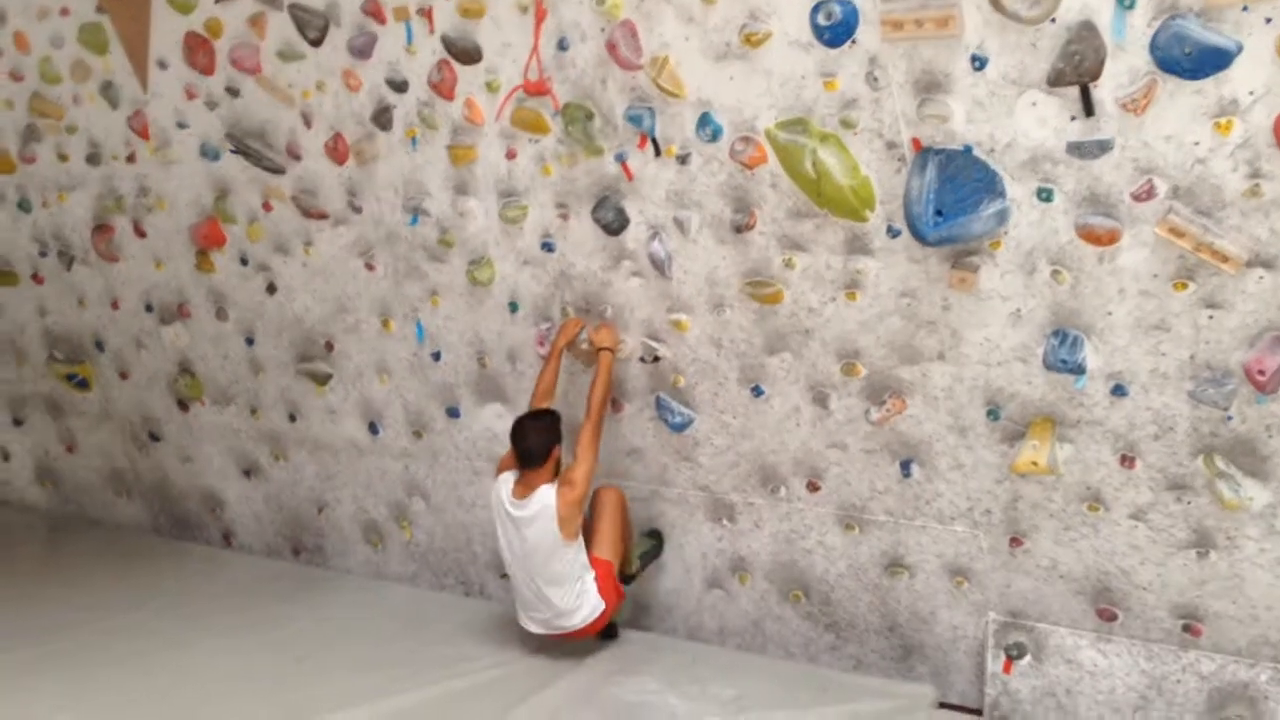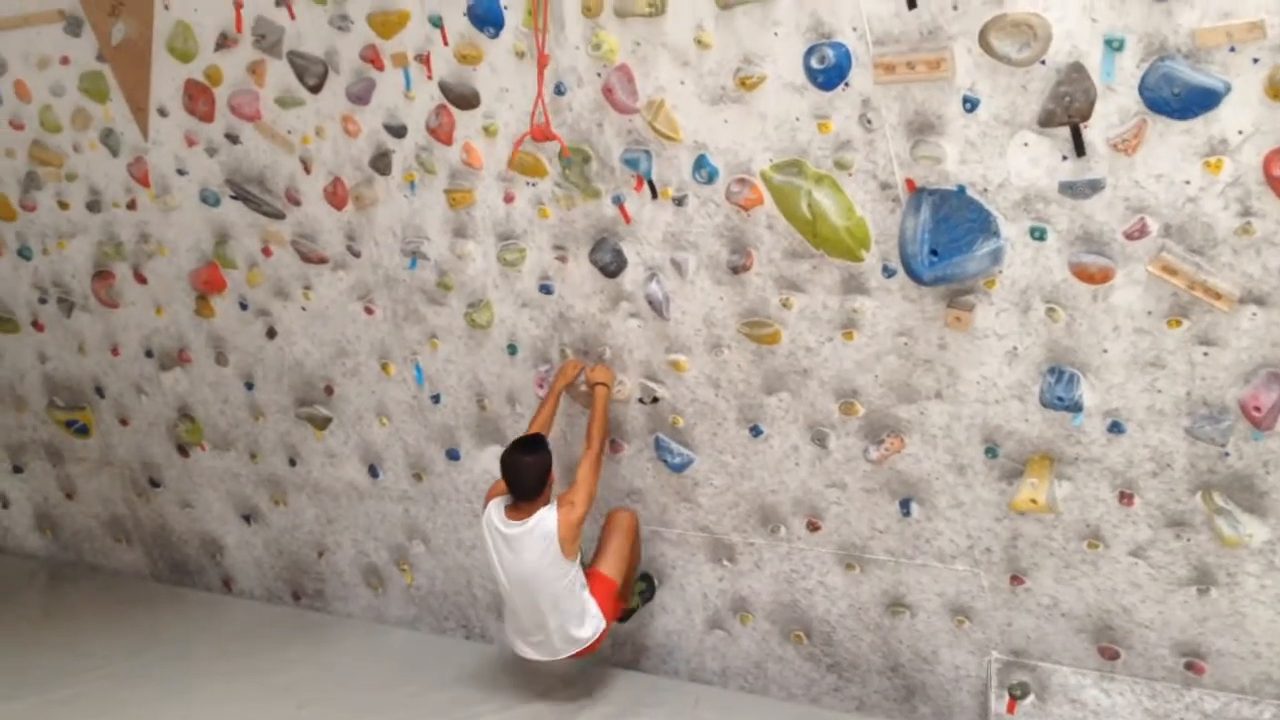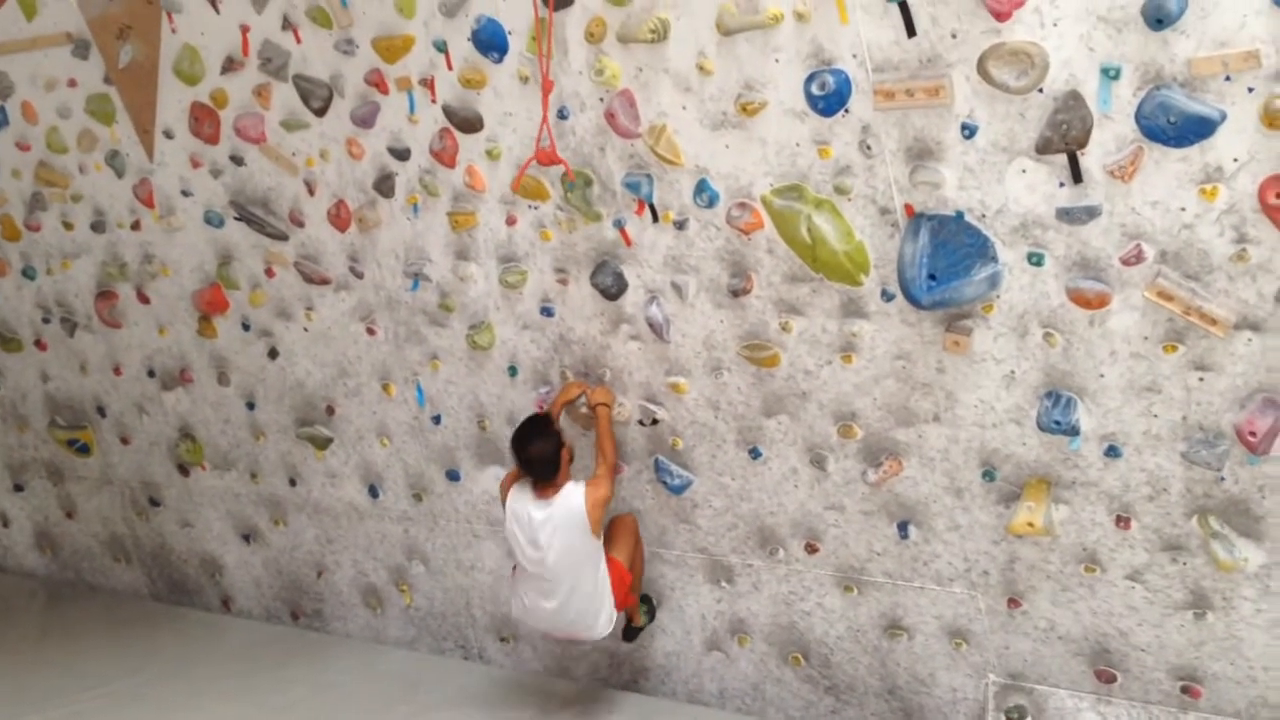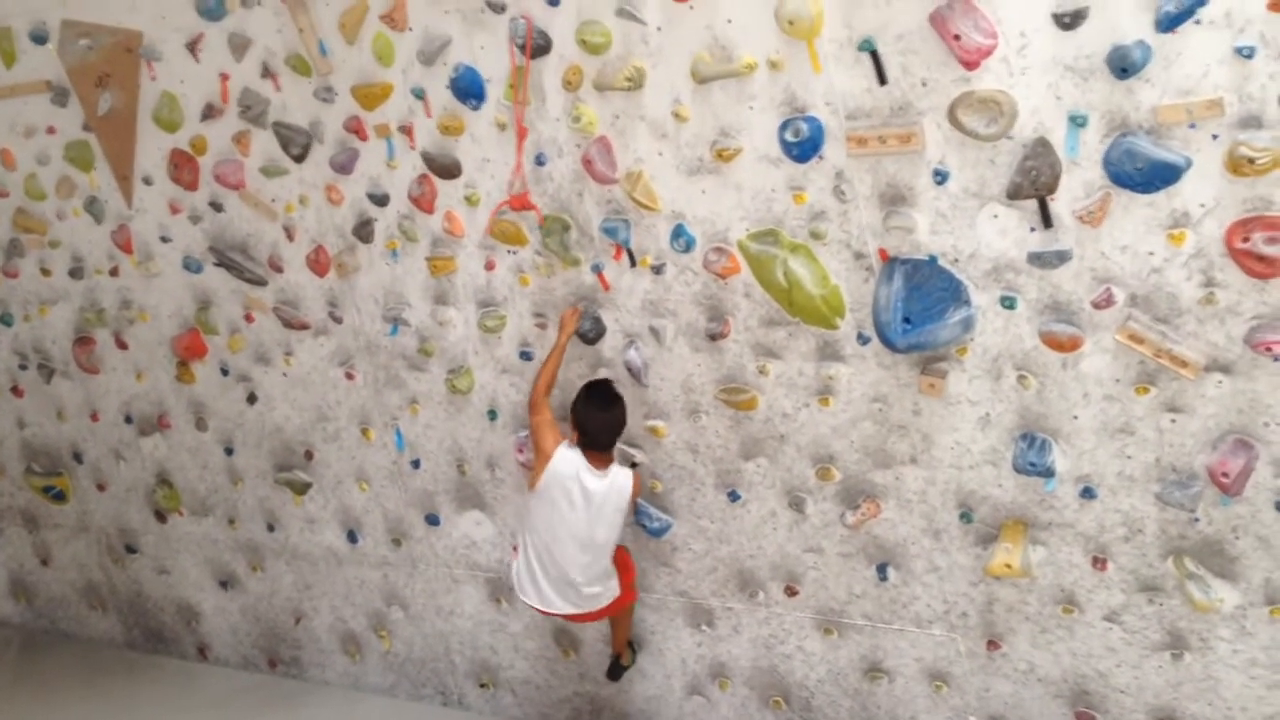
dt=1s
person 1, frame 1
left shoulder: (502, 482)
right shoulder: (566, 497)
left elbow: (536, 410)
right elbow: (593, 419)
left wrist: (558, 346)
right wrist: (605, 352)
left hip: (537, 623)
right hip: (586, 617)
right knee: (609, 493)
right ankle: (629, 564)
person 1, frame 2
left shoulder: (491, 506)
right shoulder: (565, 517)
left elbow: (530, 438)
right elbow: (593, 449)
left wrist: (558, 385)
right wrist: (601, 388)
left hip: (523, 643)
right hip: (579, 639)
right knee: (624, 518)
right ankle: (628, 602)
person 1, frame 3
left shoulder: (511, 491)
right shoulder: (590, 497)
left elbow: (534, 436)
right elbow: (609, 463)
left wrist: (558, 403)
right wrist: (602, 407)
left hip: (532, 615)
right hip: (591, 621)
right knee: (626, 524)
right ankle: (635, 618)
person 1, frame 4
left shoulder: (552, 455)
right shoulder: (629, 484)
left elbow: (538, 398)
left wrist: (563, 336)
left hip: (532, 590)
right hip: (592, 604)
right knee: (623, 559)
right ankle: (621, 656)
